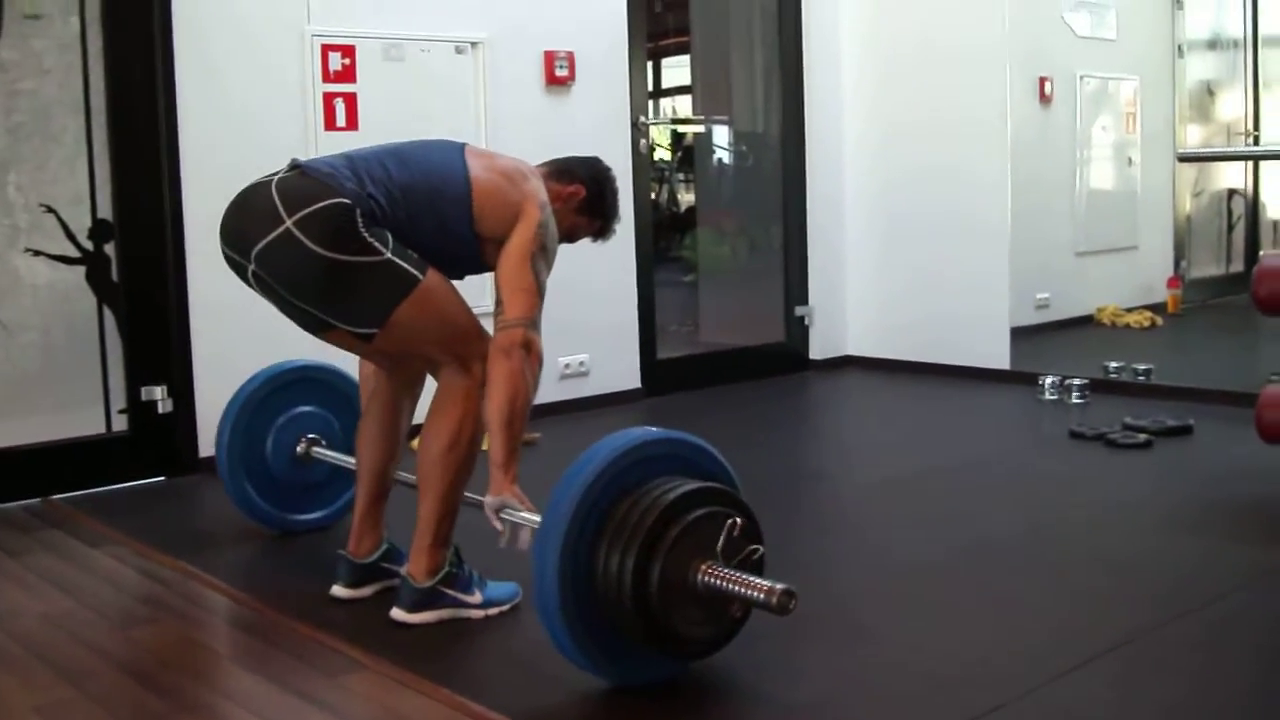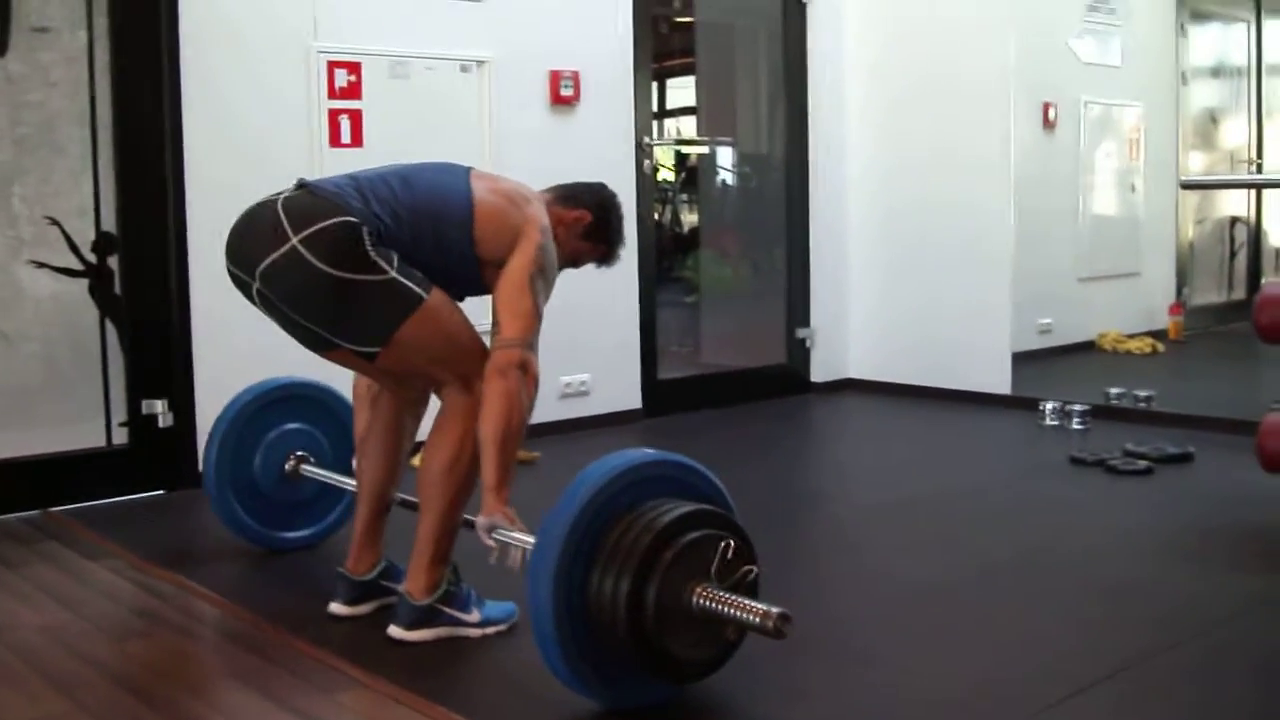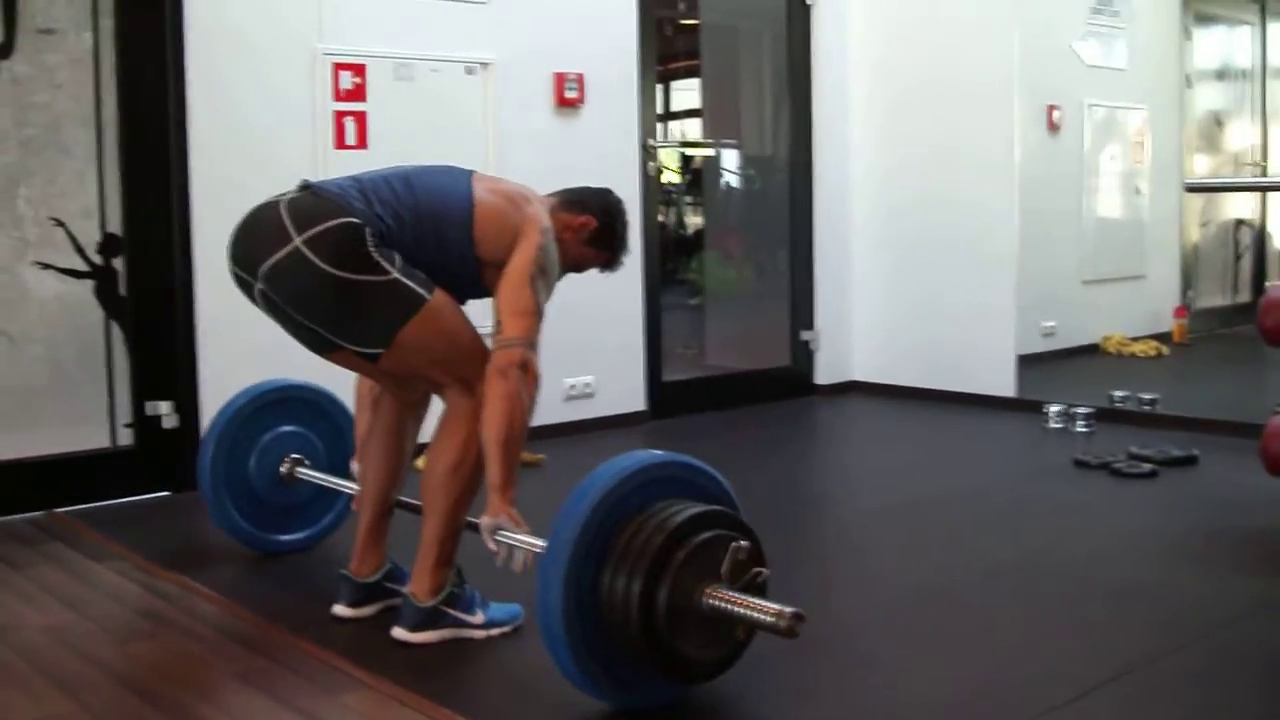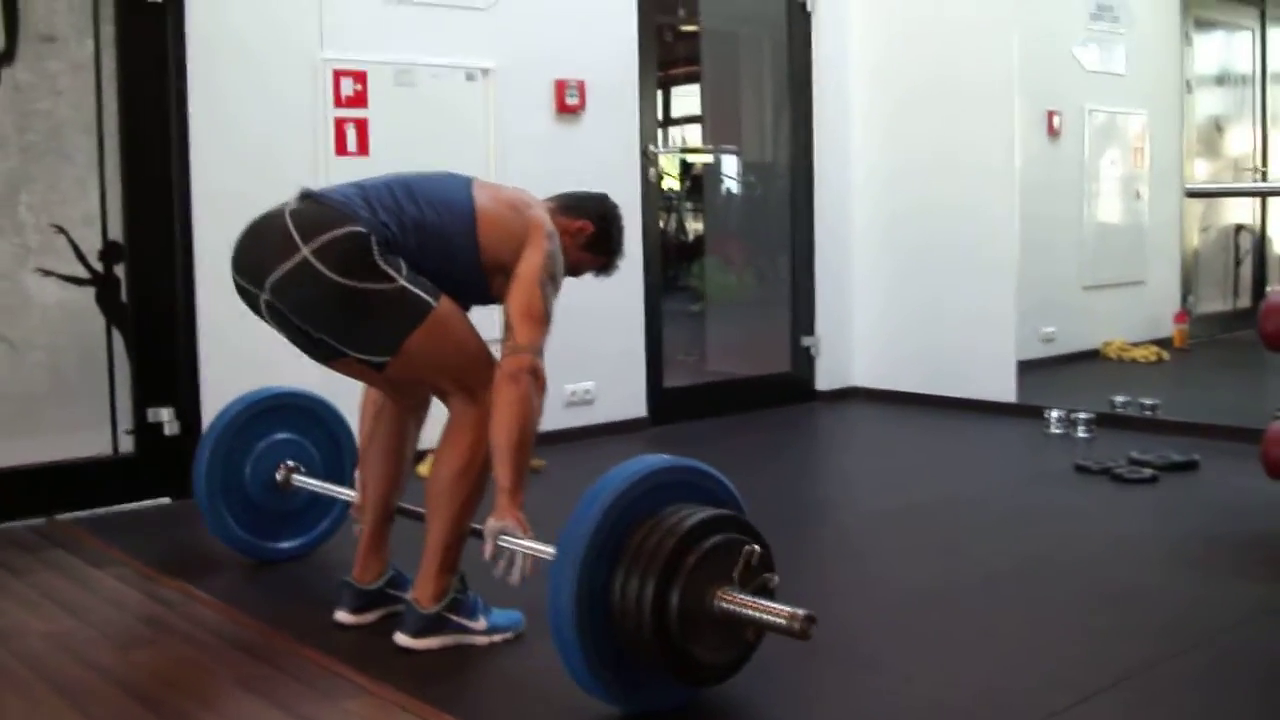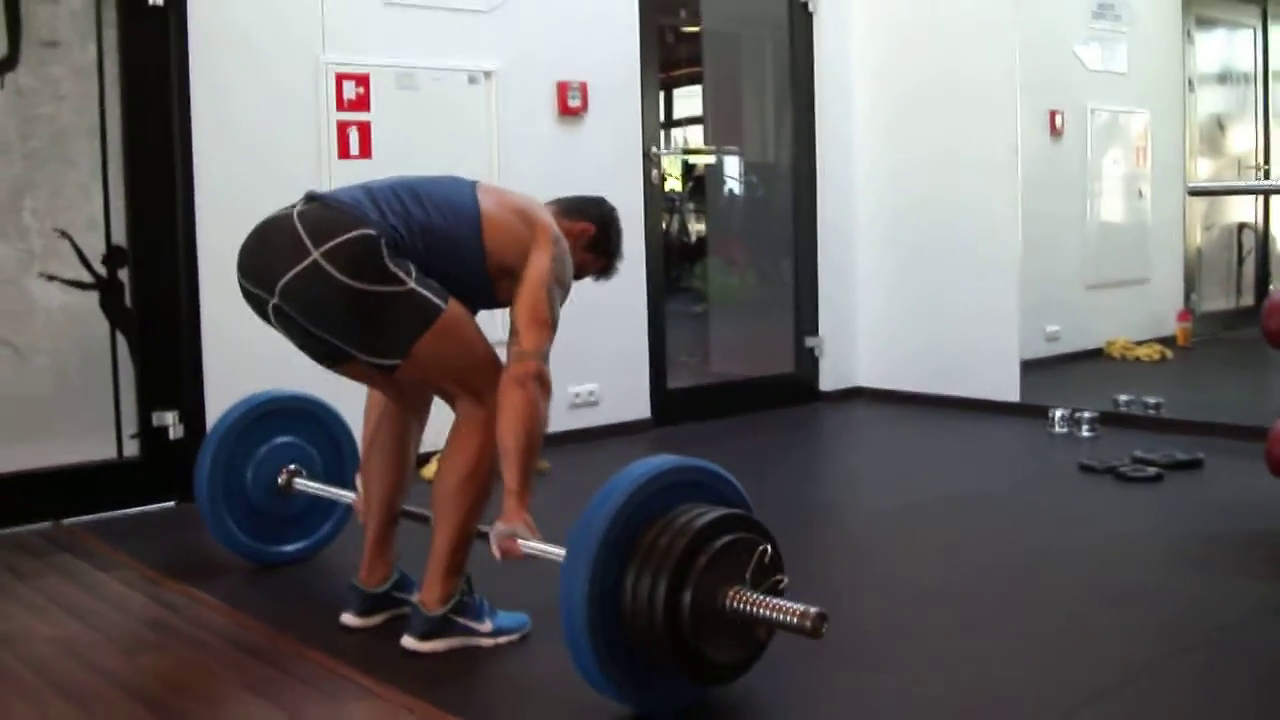
dt=0.2s
person 1, frame 1
left shoulder: (474, 182)
right shoulder: (532, 207)
left elbow: (387, 319)
right elbow: (515, 343)
right wrist: (503, 475)
left hip: (253, 215)
right hip: (314, 226)
left knee: (405, 363)
right knee: (467, 365)
left ankle: (364, 556)
right ankle: (428, 579)
person 1, frame 2
left shoulder: (479, 206)
right shoulder: (533, 230)
left elbow: (387, 339)
right elbow: (511, 364)
left wrist: (364, 456)
right wrist: (496, 496)
left hip: (259, 234)
right hip: (320, 244)
left knee: (409, 382)
right knee: (469, 384)
left ankle: (361, 573)
right ankle: (426, 596)
person 1, frame 3
left shoulder: (481, 211)
right shoulder: (536, 232)
left elbow: (388, 343)
right elbow: (512, 364)
left wrist: (363, 459)
right wrist: (500, 498)
left hip: (262, 235)
right hip: (322, 246)
left knee: (411, 383)
right knee: (471, 388)
left ankle: (365, 575)
right ankle: (429, 599)
person 1, frame 4
left shoulder: (478, 218)
right shoulder: (540, 236)
left elbow: (392, 354)
right elbow: (521, 369)
left wrist: (367, 471)
right wrist: (508, 503)
left hip: (264, 245)
right hip: (330, 253)
left knee: (409, 390)
right knee: (476, 396)
left ankle: (368, 582)
right ankle: (433, 606)
person 1, frame 5
left shoulder: (478, 221)
right shoulder: (546, 242)
left elbow: (395, 358)
right elbow: (526, 373)
left wrist: (368, 476)
right wrist: (515, 504)
left hip: (269, 250)
right hip: (336, 257)
left knee: (411, 393)
right knee: (483, 398)
left ankle: (374, 584)
right ankle: (440, 608)
